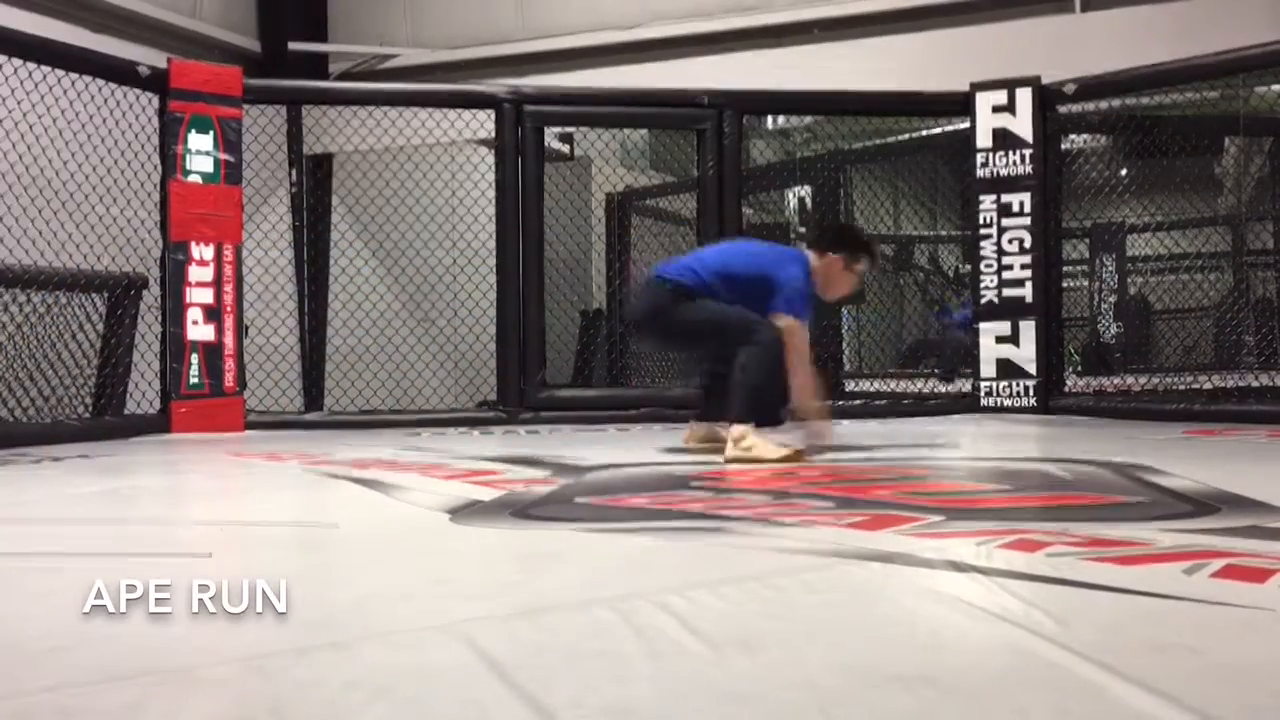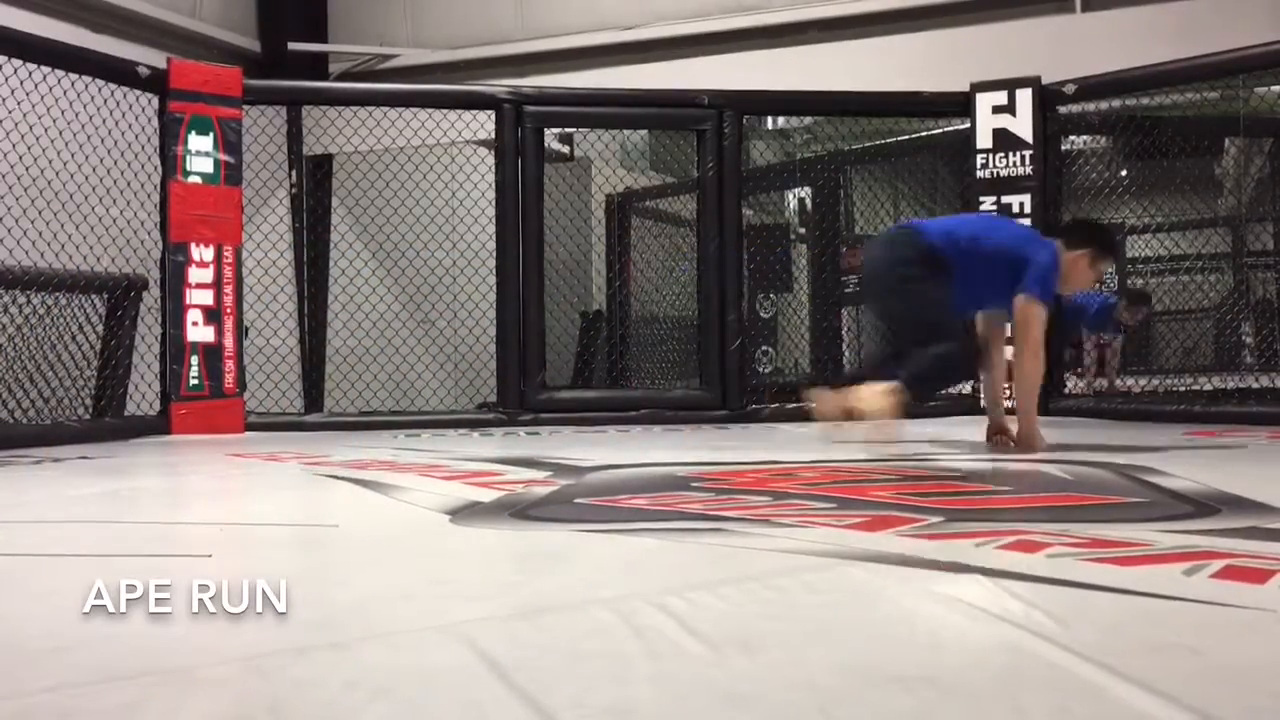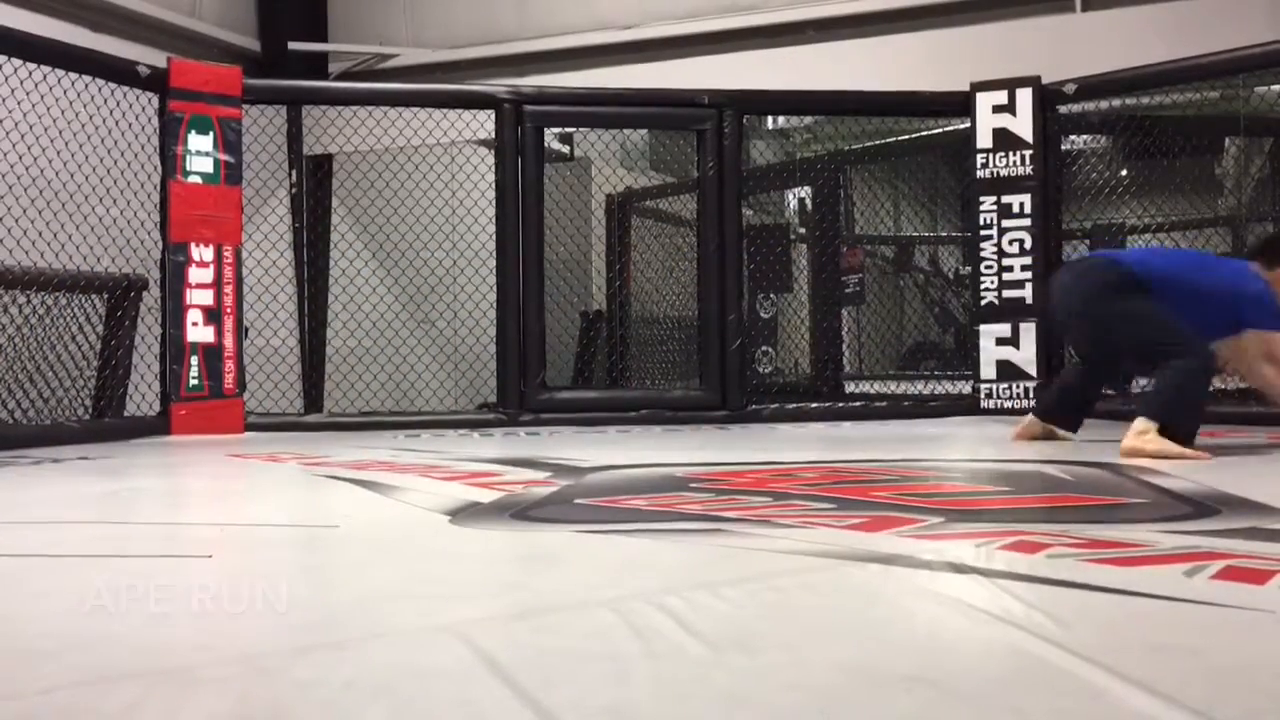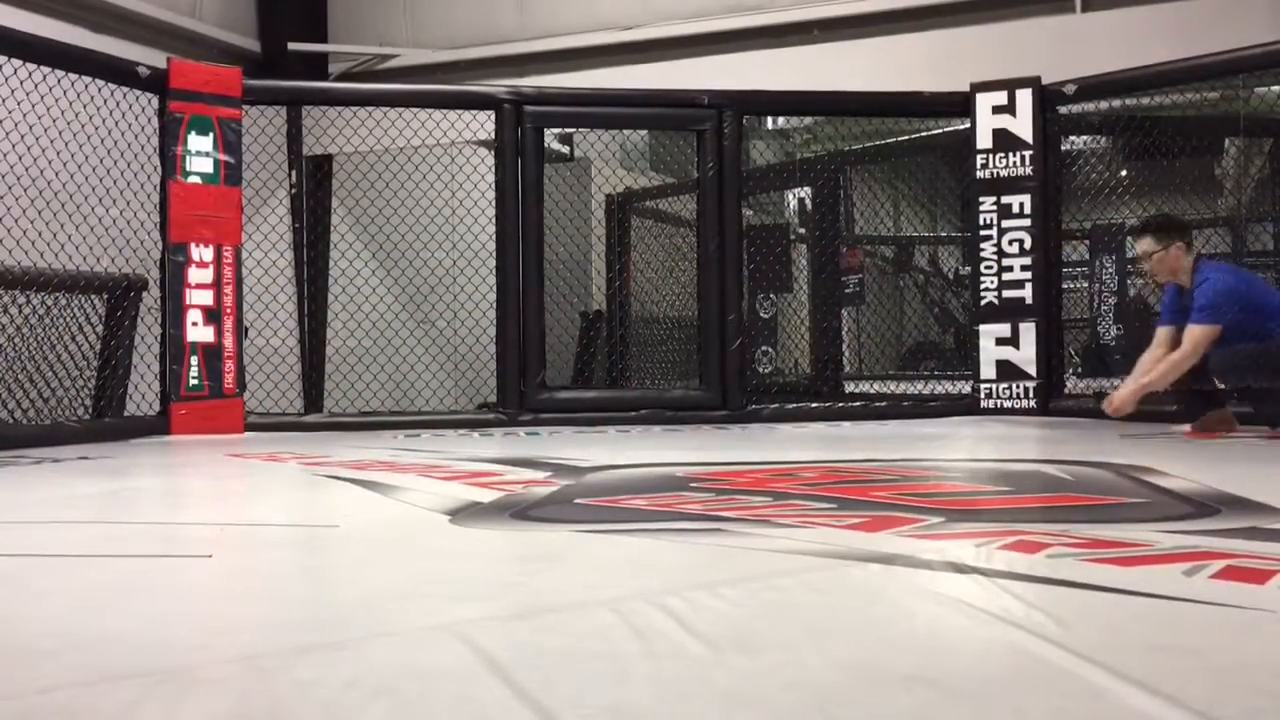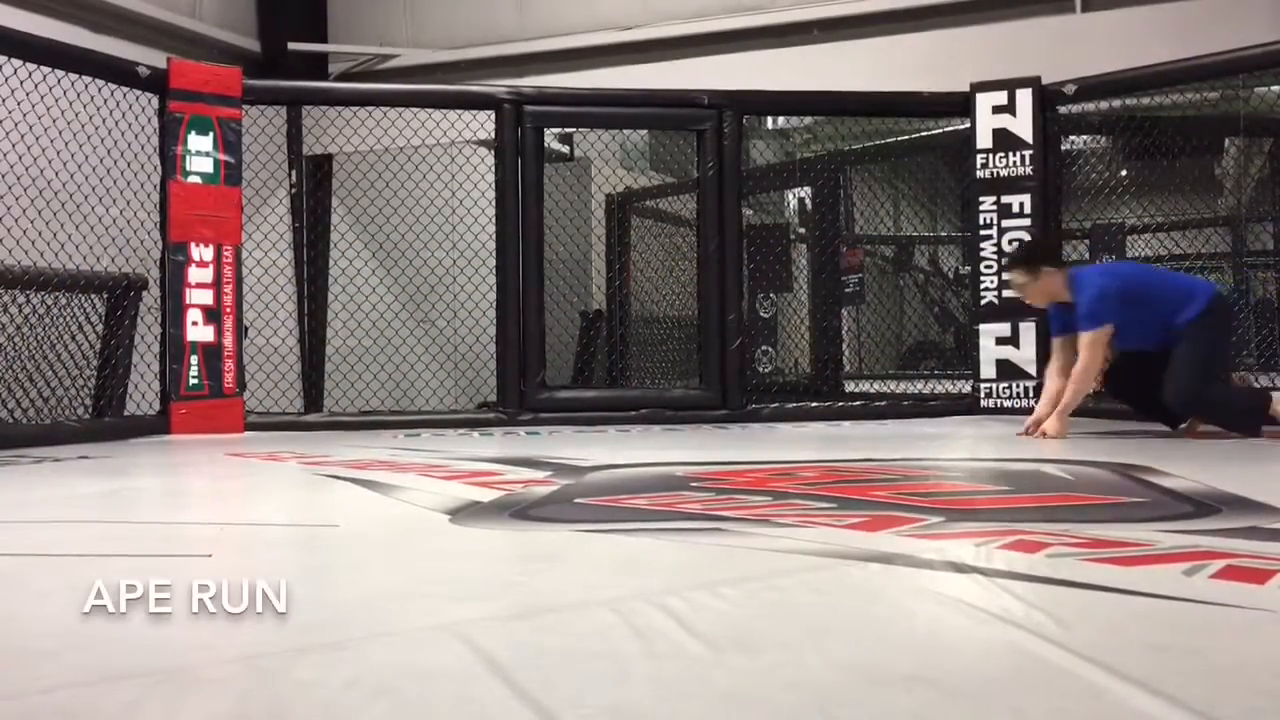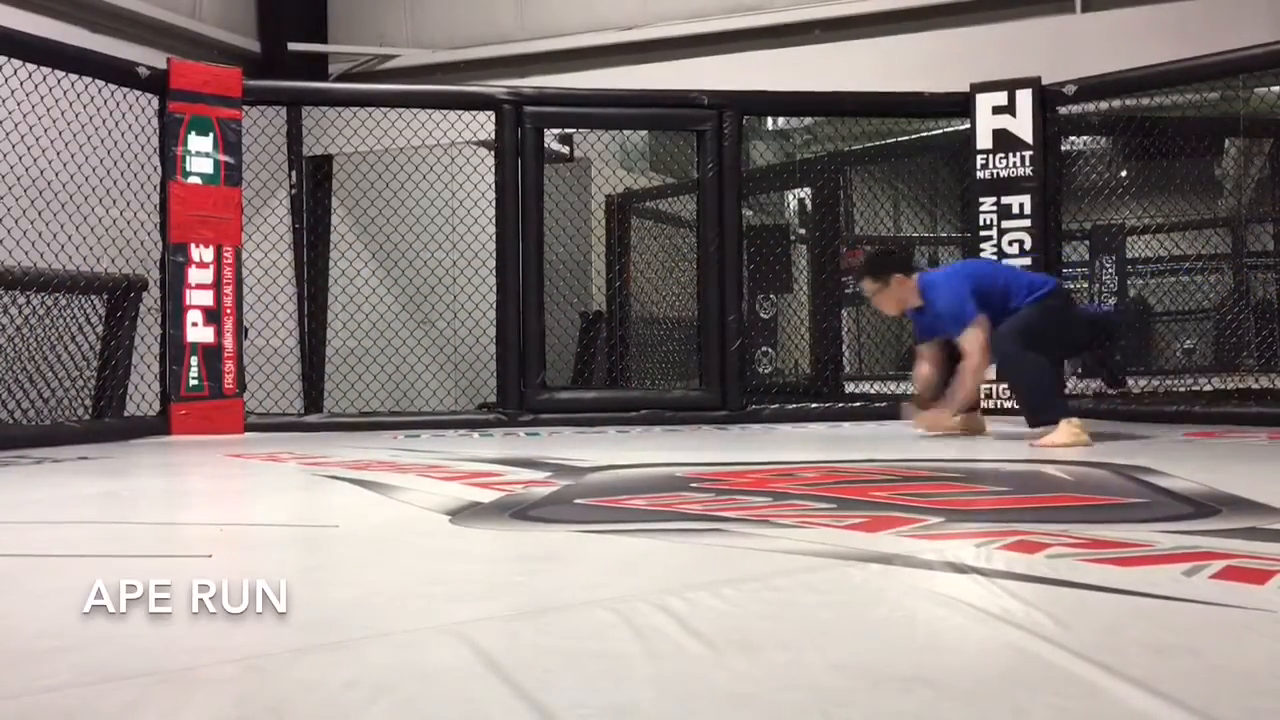
dt=0.5s
person 1, frame 1
left shoulder: (783, 264)
right shoulder: (795, 275)
right elbow: (795, 360)
right wrist: (814, 414)
left hip: (654, 304)
right hip: (661, 304)
right knee: (763, 341)
left ankle: (707, 422)
right ankle: (743, 436)
person 1, frame 2
left shoulder: (1018, 255)
right shoulder: (1043, 259)
left elbow: (991, 343)
right elbow: (1029, 349)
left wrist: (995, 414)
right wrist: (1028, 425)
left hip: (886, 255)
right hip: (905, 260)
left knee: (911, 348)
right knee: (960, 352)
left ankle: (843, 397)
right ankle: (883, 394)
person 1, frame 3
left shoulder: (1224, 276)
right shoulder: (1252, 289)
left hip: (1074, 286)
right hip: (1095, 291)
left knee: (1100, 364)
right knee: (1191, 361)
left ankle: (1039, 421)
right ankle: (1144, 432)
person 1, frame 4
left shoulder: (1216, 285)
left elbow: (1190, 353)
right elbow: (1159, 350)
left wrist: (1136, 391)
left knee: (1215, 362)
right ankle: (1216, 416)
person 1, frame 5
left shoulder: (1094, 291)
right shoulder: (1060, 303)
left elbow: (1088, 365)
right elbow: (1060, 365)
left wrist: (1059, 418)
right wrist: (1042, 412)
left hip: (1201, 314)
left knee: (1183, 394)
right knee: (1119, 383)
right ankle: (1192, 416)
person 1, frame 6
left shoulder: (947, 295)
right shoulder: (919, 307)
left elbow: (978, 359)
right elbow: (929, 364)
left wrist: (944, 411)
left hip: (1050, 304)
right hip: (1017, 316)
left knee: (1005, 344)
right knee: (949, 354)
left ankle: (1065, 426)
right ankle: (969, 418)
